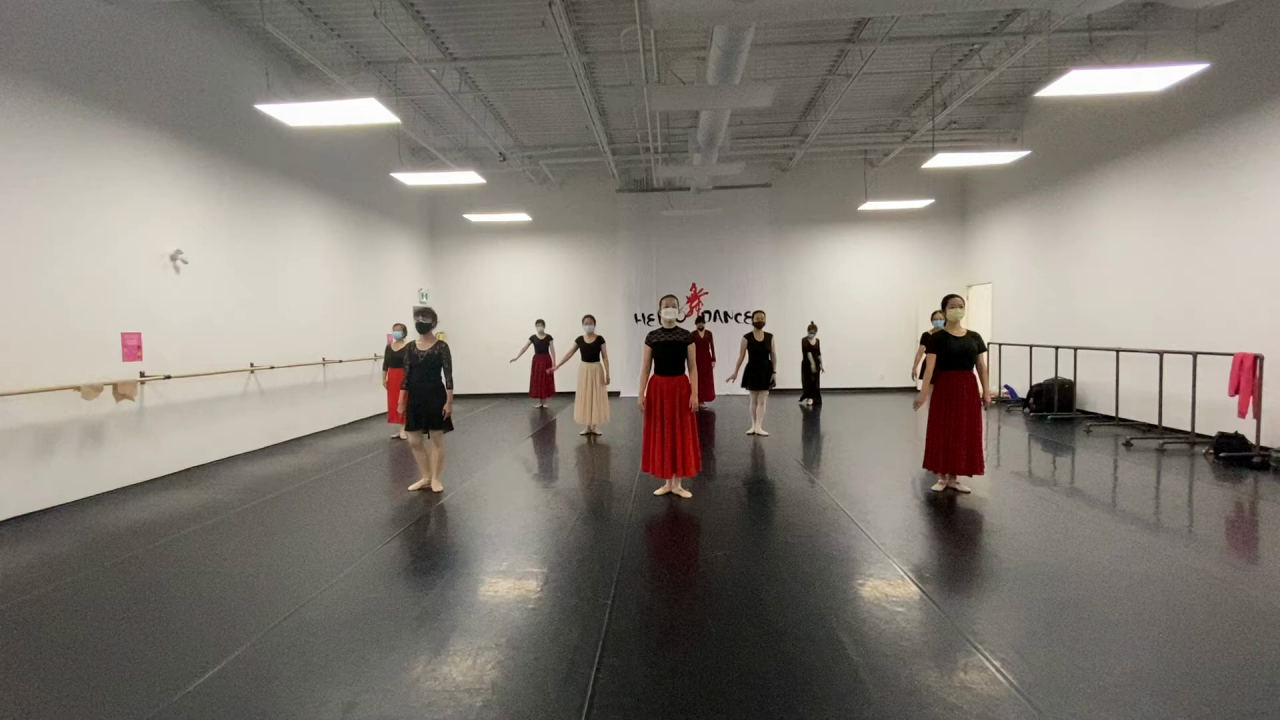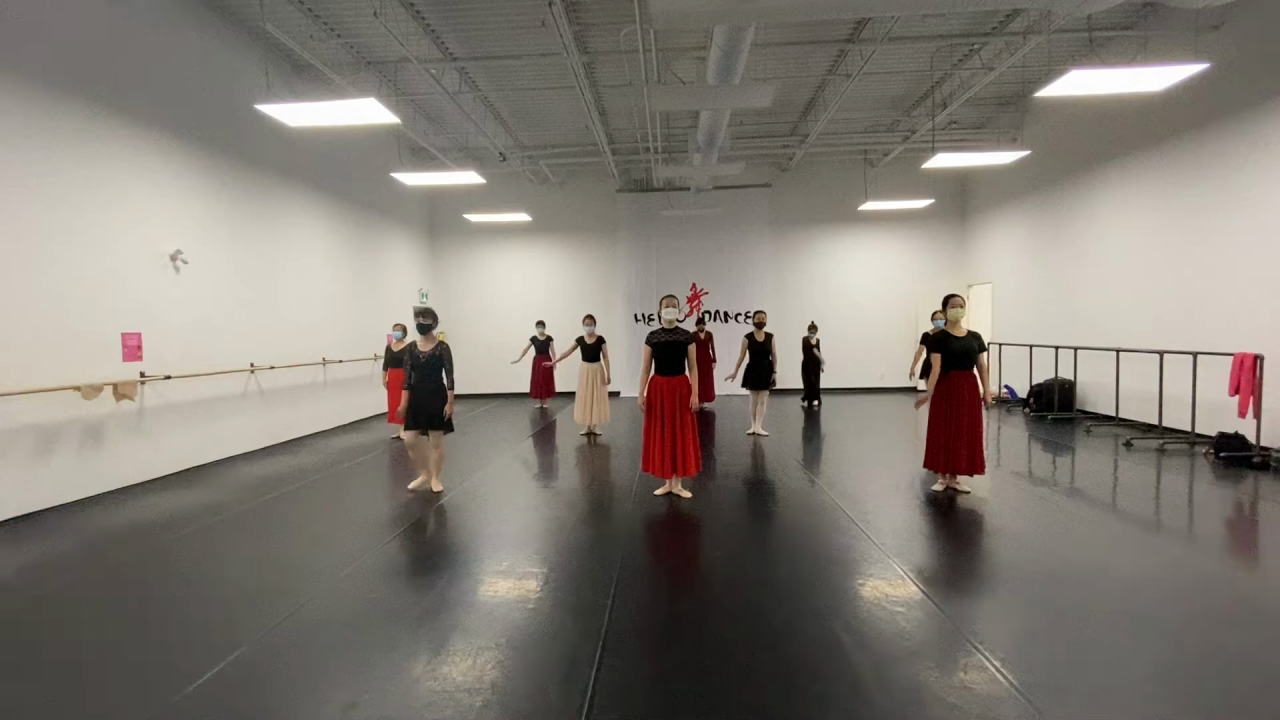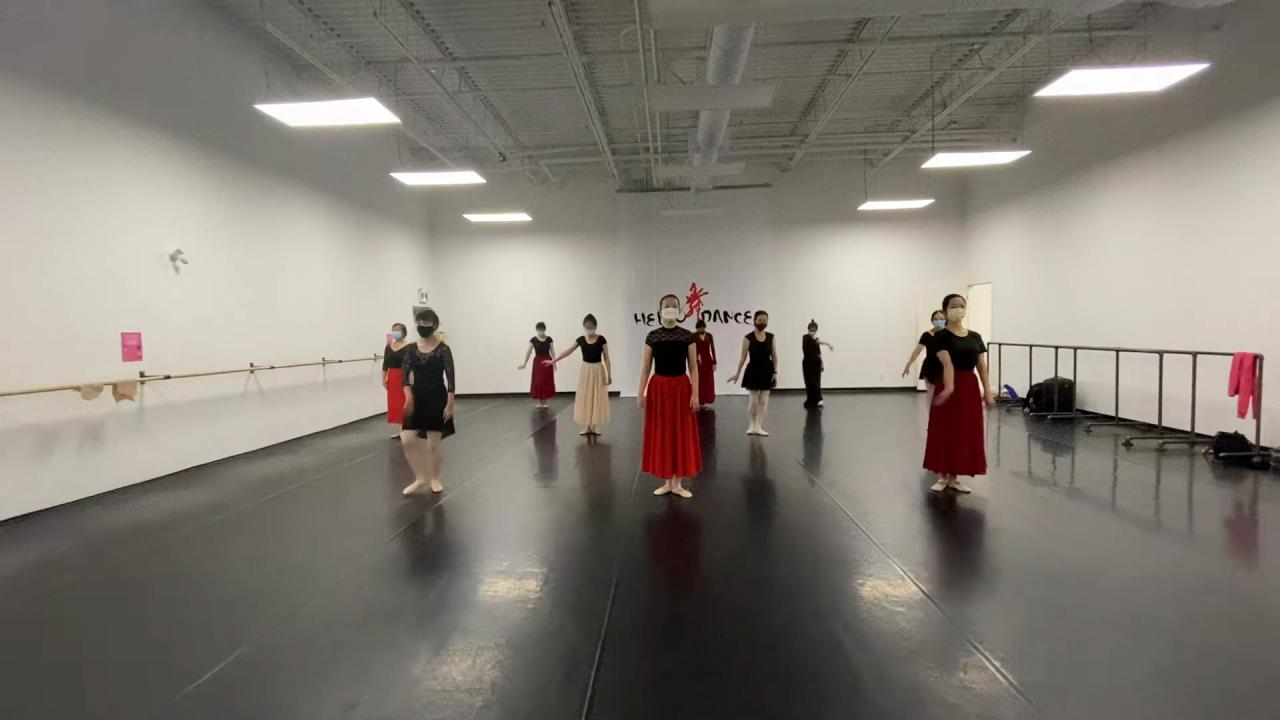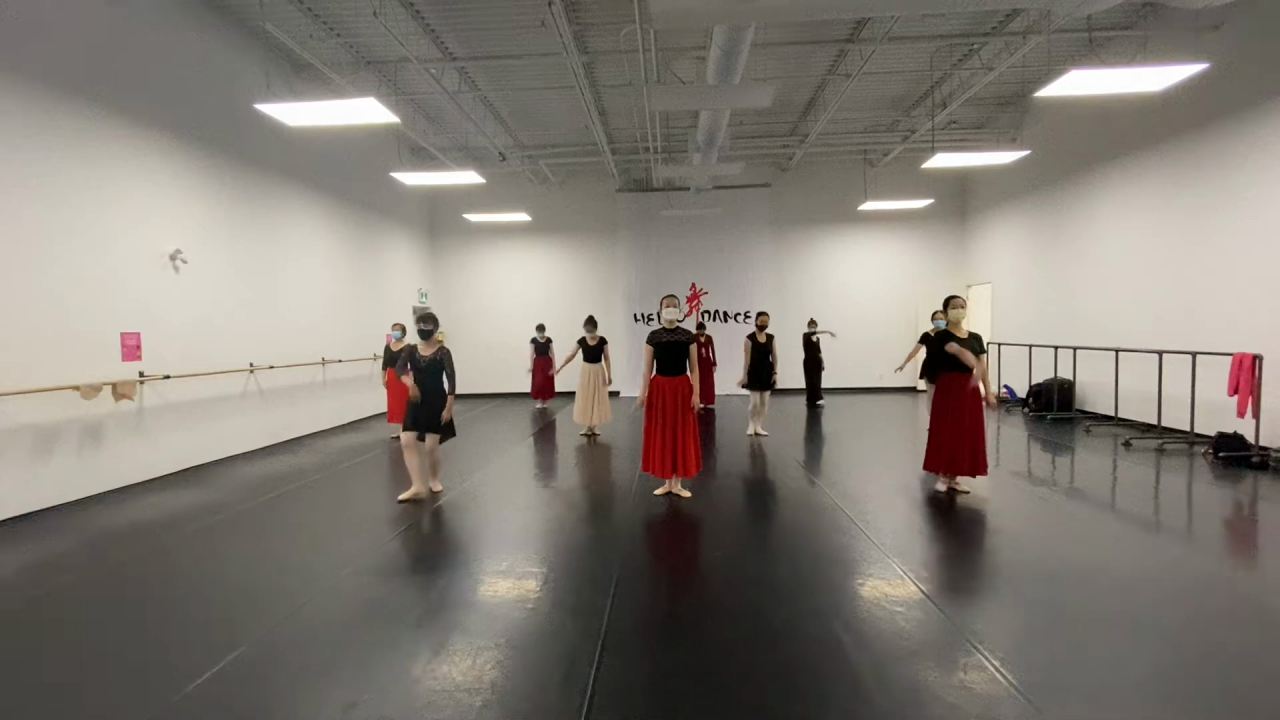
dt=0.1s
person 1, frame 1
left shoulder: (686, 336)
right shoulder: (652, 336)
left elbow: (692, 366)
right elbow: (646, 367)
left wrist: (694, 393)
right wrist: (641, 393)
left hip: (680, 387)
right hip: (658, 387)
left knee: (681, 435)
right knee: (660, 434)
left ankle: (677, 484)
right ankle: (667, 482)
person 1, frame 2
left shoulder: (687, 336)
right shoulder: (652, 336)
left elbow: (693, 366)
right elbow: (646, 367)
left wrist: (695, 392)
right wrist: (641, 392)
left hip: (680, 386)
right hip: (658, 386)
left knee: (681, 435)
right knee: (661, 434)
left ankle: (677, 484)
right ankle: (667, 482)
person 1, frame 3
left shoulder: (687, 336)
right shoulder: (653, 336)
left elbow: (693, 367)
right elbow: (646, 367)
left wrist: (695, 392)
right wrist: (641, 392)
left hip: (681, 386)
right hip: (659, 386)
left knee: (681, 435)
right knee: (661, 435)
left ankle: (677, 484)
right ankle: (667, 482)
person 1, frame 4
left shoulder: (688, 336)
right shoulder: (654, 336)
left elbow: (694, 367)
right elbow: (648, 367)
left wrist: (696, 392)
right wrist: (643, 393)
left hip: (682, 386)
right hip: (659, 386)
left knee: (682, 435)
right knee: (661, 435)
left ankle: (677, 483)
right ankle: (666, 482)
person 2, frame 1
left shoulder: (974, 337)
right shoulder: (938, 337)
left elbow: (981, 366)
right elbow: (930, 366)
left wrist: (986, 391)
right wrist: (924, 392)
left hip: (968, 387)
right hip: (945, 386)
left knee: (965, 434)
right knee: (943, 432)
left ankle: (954, 478)
right ankle: (941, 478)
person 2, frame 2
left shoulder: (975, 337)
right shoulder: (939, 337)
left elbow: (982, 365)
right elbow: (936, 365)
left wrist: (986, 391)
right wrist: (929, 391)
left hip: (969, 387)
right hip: (946, 386)
left knee: (965, 433)
right knee: (944, 432)
left ankle: (954, 478)
right ankle: (942, 477)
person 2, frame 3
left shoulder: (975, 337)
right shoulder: (941, 336)
left elbow: (982, 366)
right elbow: (947, 361)
left wrist: (987, 391)
right wrist: (948, 387)
left hip: (970, 387)
right hip: (950, 386)
left knee: (967, 434)
right knee: (945, 433)
left ankle: (954, 478)
right ankle: (942, 477)
person 2, frame 4
left shoulder: (976, 338)
right shoulder: (942, 336)
left elbow: (983, 366)
right elbow: (959, 351)
left wrist: (988, 391)
right wrist: (974, 365)
left hip: (970, 388)
right hip: (948, 385)
left knee: (967, 434)
right knee: (947, 433)
left ankle: (954, 478)
right ankle: (944, 476)
person 3, frame 1
left shoulder: (441, 347)
right shoulder: (411, 348)
left elbow: (448, 375)
right elbow: (406, 376)
left wrist: (449, 401)
right wrist: (401, 402)
left hip: (435, 396)
right hip: (415, 397)
left knee: (436, 441)
right knee: (414, 441)
left ankle: (436, 478)
right ankle: (426, 476)
person 3, frame 2
left shoulder: (442, 347)
right shoulder: (412, 348)
left elbow: (449, 376)
right elbow: (407, 376)
left wrist: (450, 402)
right wrist: (404, 401)
left hip: (436, 396)
right hip: (416, 397)
left knee: (436, 441)
right knee: (410, 440)
left ankle: (435, 478)
right ankle: (424, 474)
person 3, frame 3
left shoulder: (443, 349)
right shoulder: (412, 349)
left elbow: (450, 378)
right elbow: (405, 375)
left wrist: (450, 404)
right wrist: (408, 395)
left hip: (437, 399)
right hip: (417, 399)
left knee: (434, 443)
right knee: (407, 440)
left ankle: (434, 478)
right ankle: (421, 478)
person 3, frame 4
left shoulder: (442, 352)
right shoulder: (411, 350)
left elbow: (451, 380)
right elbow: (399, 369)
left wrist: (449, 407)
right wrist: (409, 382)
left hip: (436, 402)
right hip: (415, 402)
left knee: (432, 446)
right knee: (407, 443)
left ankle: (434, 479)
right ankle: (418, 486)
